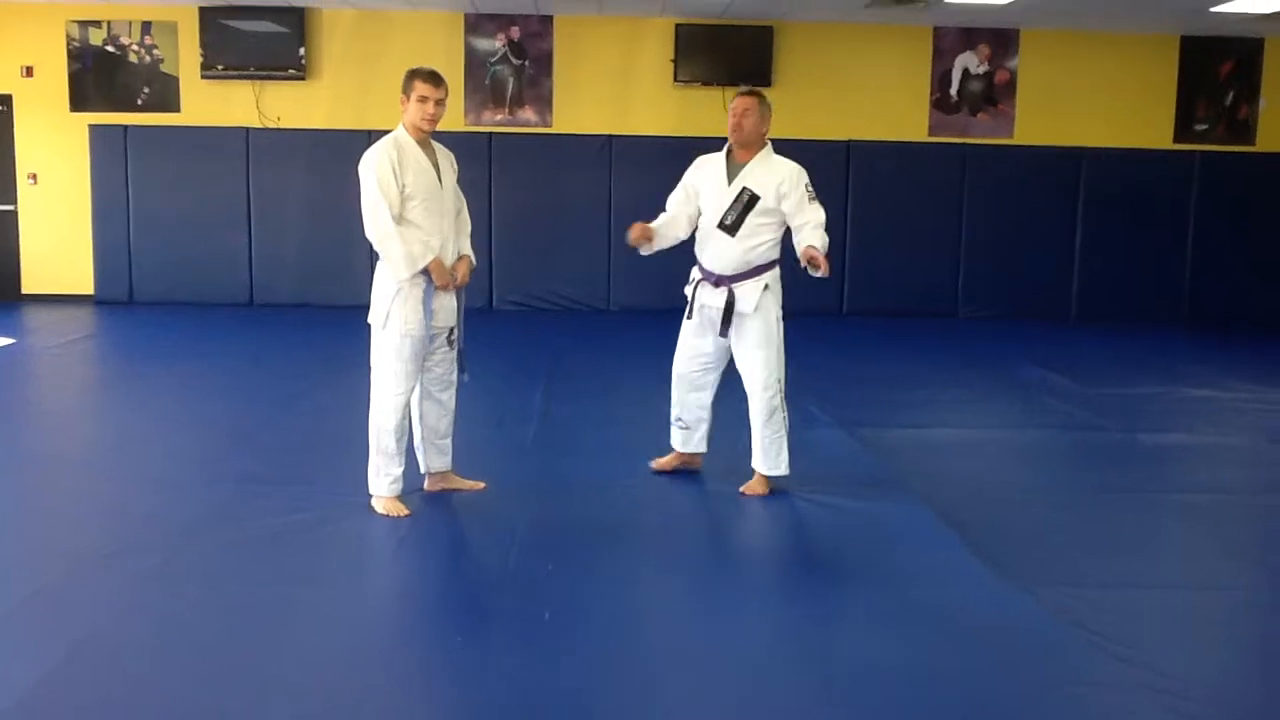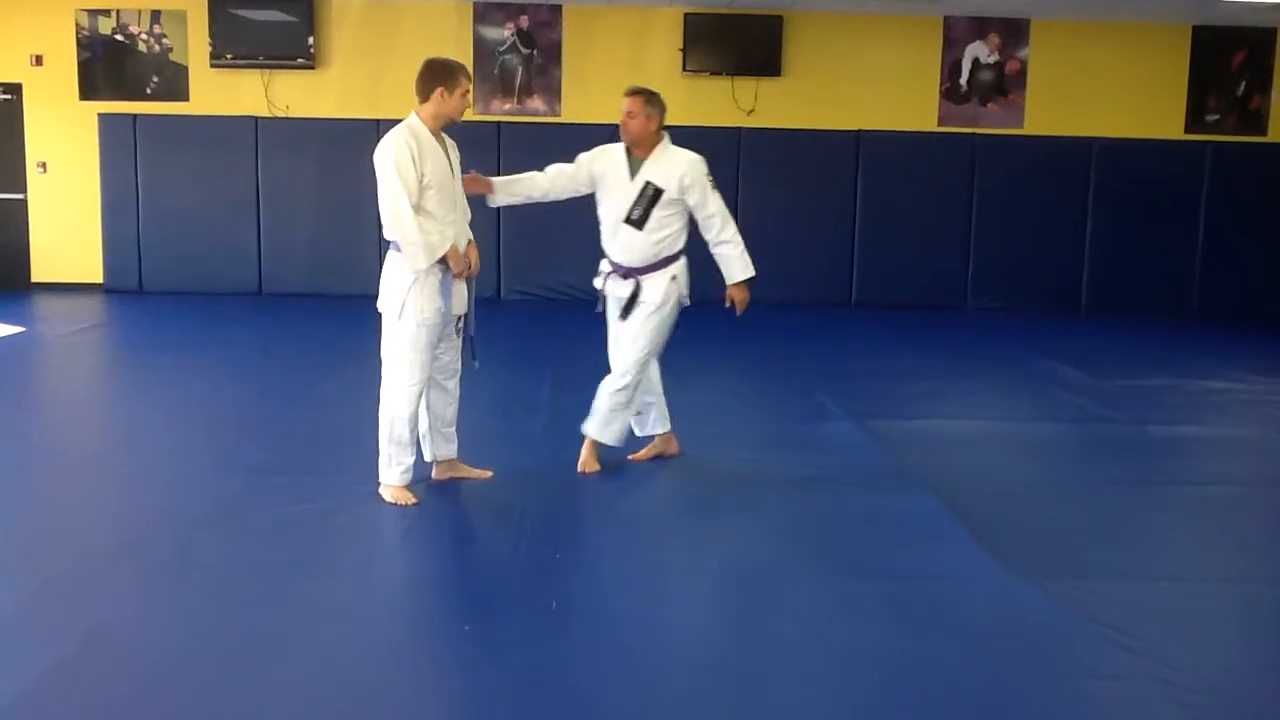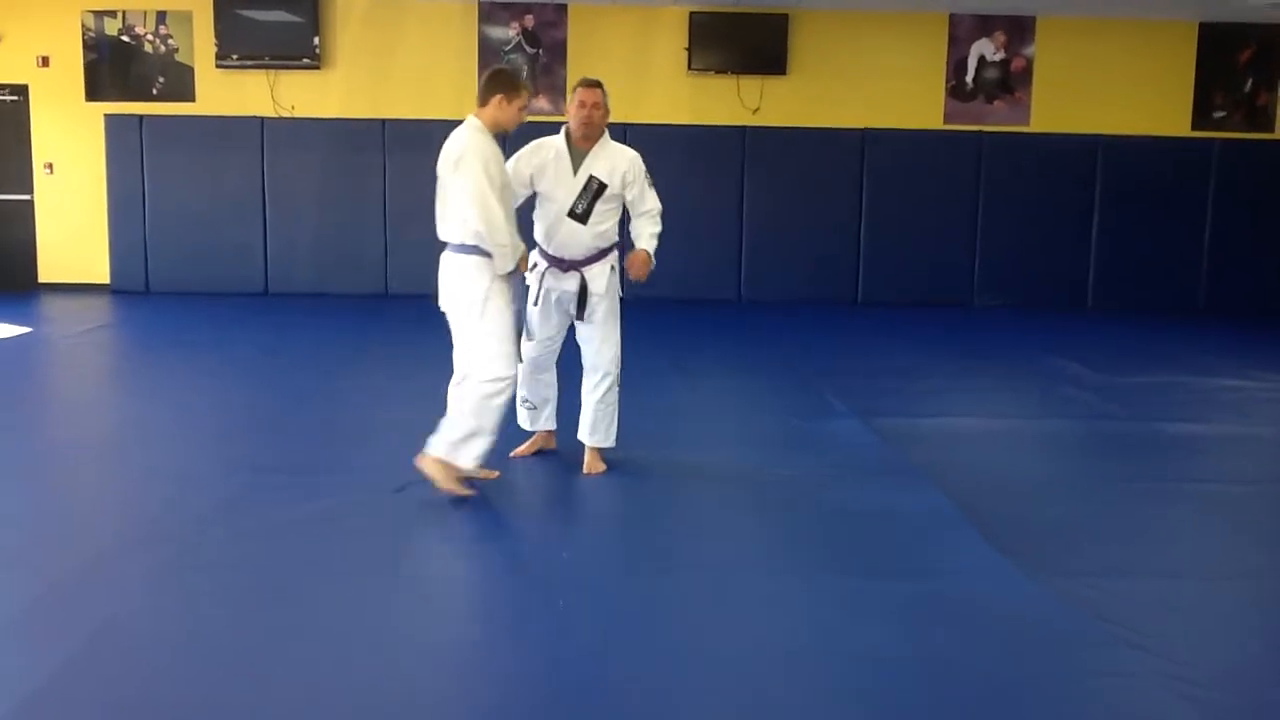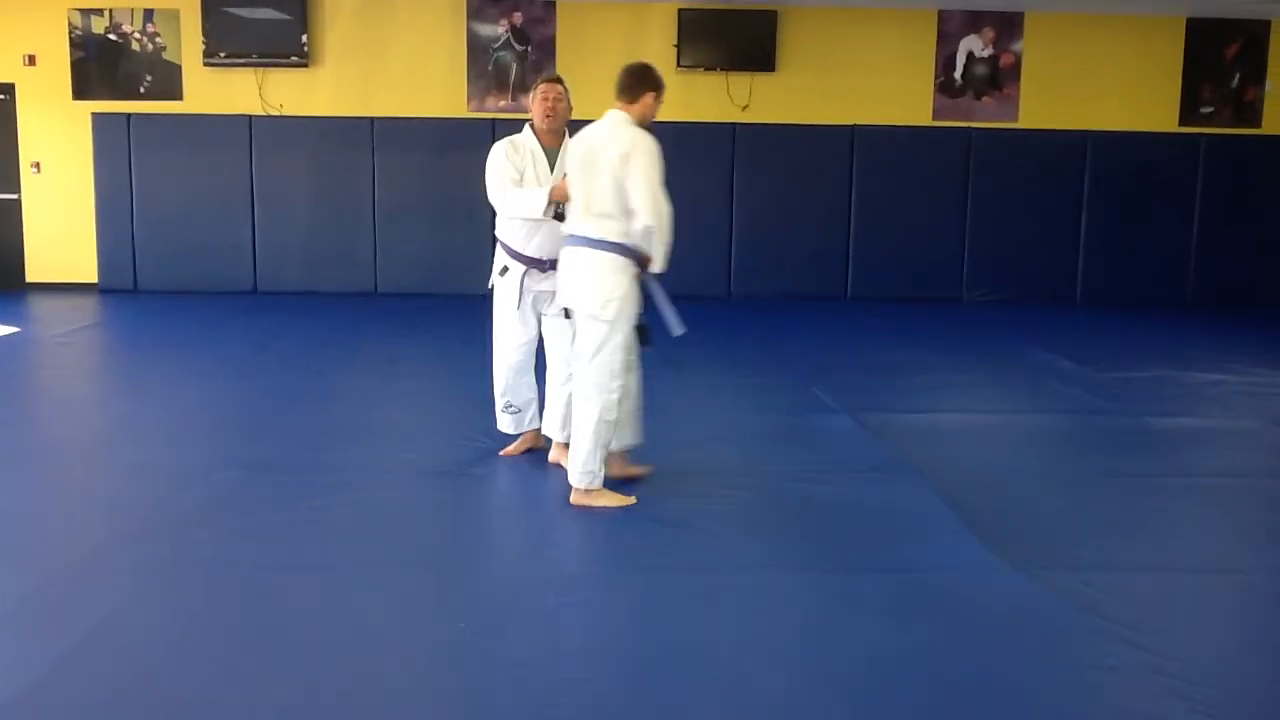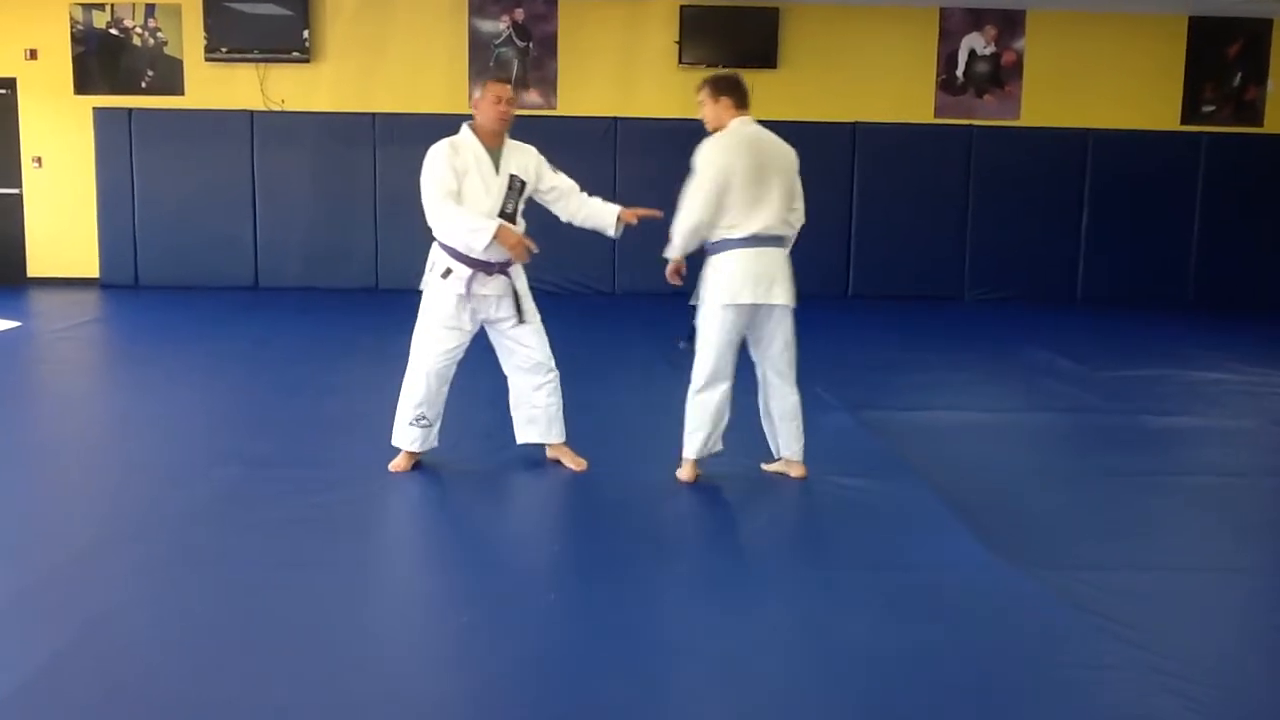
dt=0.7s
person 1, frame 1
left shoulder: (444, 157)
right shoulder: (384, 155)
left elbow: (458, 214)
right elbow: (381, 226)
left wrist: (463, 257)
right wrist: (429, 264)
left hip: (443, 289)
right hip: (403, 287)
left knee: (441, 385)
right knee: (394, 391)
left ankle: (438, 470)
right ankle: (384, 488)
person 1, frame 2
left shoulder: (446, 144)
right shoulder: (399, 144)
right elbow: (399, 217)
left wrist: (468, 245)
right wrist: (445, 252)
left hip: (448, 276)
right hip: (414, 275)
left knee: (445, 374)
right knee: (406, 380)
left ankle: (444, 459)
right ankle: (393, 477)
person 1, frame 3
left shoulder: (475, 141)
right shoulder: (474, 145)
right elbow: (483, 217)
left wrist: (509, 254)
right wrist: (512, 257)
left hip: (473, 268)
right hip: (476, 271)
left knee: (475, 368)
right knee: (497, 373)
left ankle: (464, 457)
right ankle: (441, 454)
person 1, frame 4
left shoulder: (585, 136)
right shoulder: (638, 142)
right elbow: (650, 213)
right wrist: (653, 257)
left hip: (577, 258)
right hip: (609, 267)
left knee: (621, 365)
right knee: (603, 378)
left ankle: (616, 453)
right ankle: (586, 485)
person 1, frame 5
left shoulder: (717, 147)
right shoulder: (782, 148)
left elbow: (696, 209)
right elbow: (796, 212)
left wrist: (677, 254)
left hip: (732, 266)
right hip: (774, 265)
left knee: (711, 368)
right knee: (777, 368)
left ankle: (691, 462)
right ankle: (791, 457)
person 2, frame 1
left shoulder: (785, 173)
right shoulder: (703, 167)
left elbow: (810, 225)
right elbow: (679, 219)
left wrist: (813, 251)
right wrist: (649, 233)
left hip: (755, 293)
right hip: (706, 289)
left knee: (763, 382)
right knee: (690, 370)
left ankle: (766, 469)
right ankle: (685, 450)
person 2, frame 2
left shoulder: (686, 166)
right shoulder: (603, 159)
left elbow: (717, 223)
right elbow: (553, 182)
left wrist: (737, 277)
right wrist: (492, 186)
left hip: (659, 282)
right hip: (617, 279)
left knee: (630, 364)
right knee: (627, 362)
left ankle: (594, 440)
right ankle: (663, 437)
person 2, frame 3
left shoulder: (625, 160)
right shoulder: (538, 152)
left elbow: (648, 212)
left wrist: (644, 248)
left hip: (596, 274)
right hip: (547, 271)
left knee: (601, 361)
right knee: (535, 354)
left ankle: (594, 447)
right ankle: (543, 432)
person 2, frame 4
right shoulder: (507, 150)
right elbow: (504, 199)
right wrist: (554, 192)
left hip: (563, 273)
right hip: (516, 271)
left knee: (567, 359)
right knee: (512, 358)
left ankle: (560, 442)
right ankle: (529, 430)
person 2, frame 5
left shoulder: (525, 157)
right shoulder: (446, 153)
left elbow: (567, 197)
right elbow: (440, 213)
left wrist: (617, 213)
right wrist: (498, 232)
left hip: (504, 279)
right hip: (454, 276)
left knee: (536, 362)
right knee: (430, 364)
left ankle: (555, 443)
right ankle: (411, 446)
